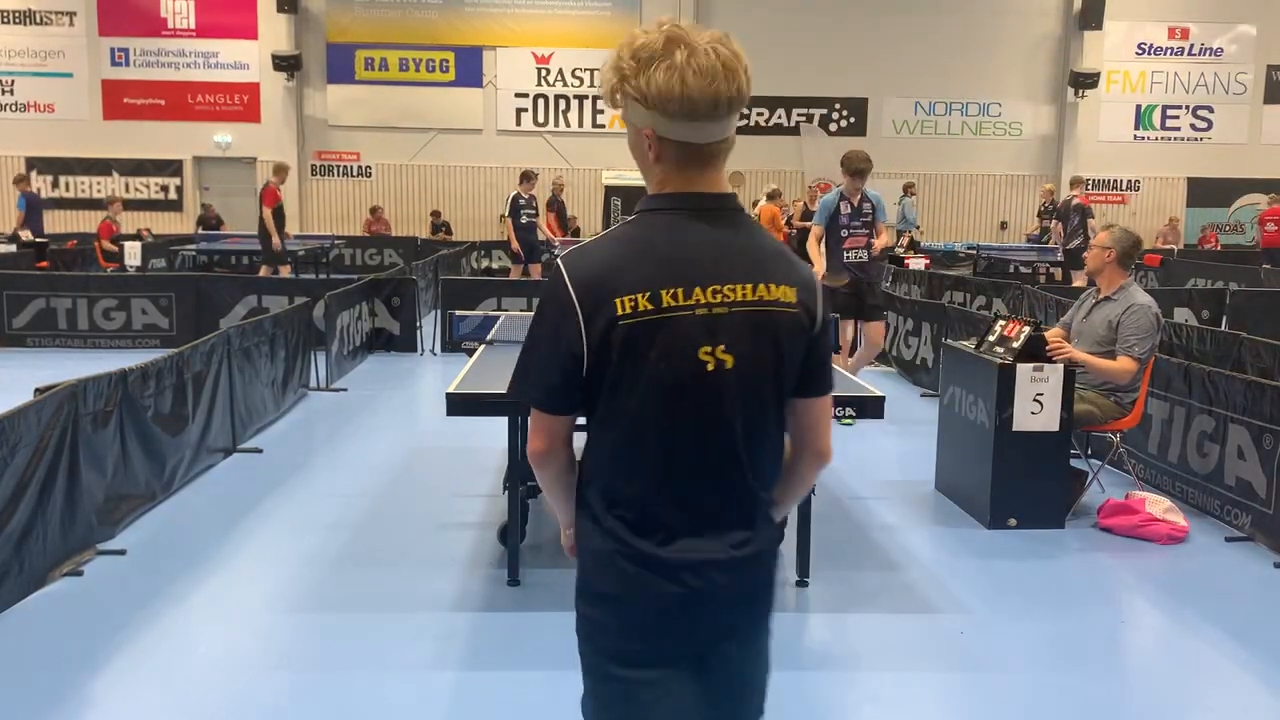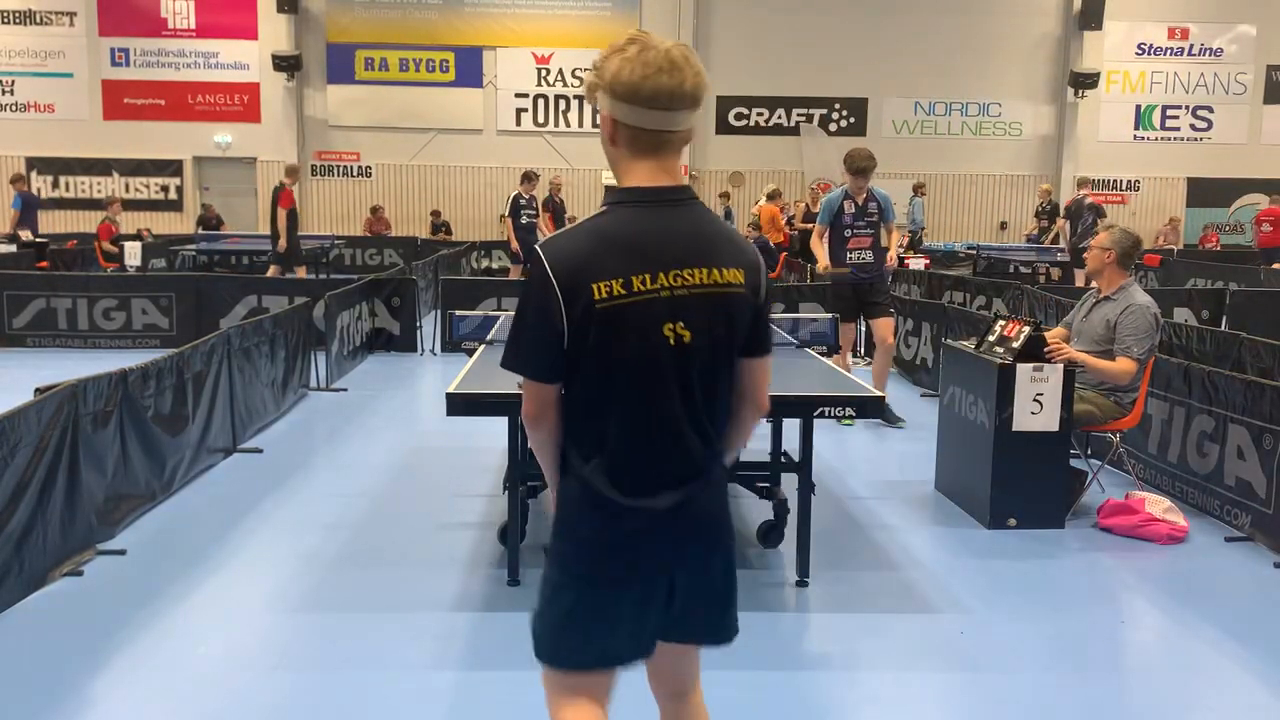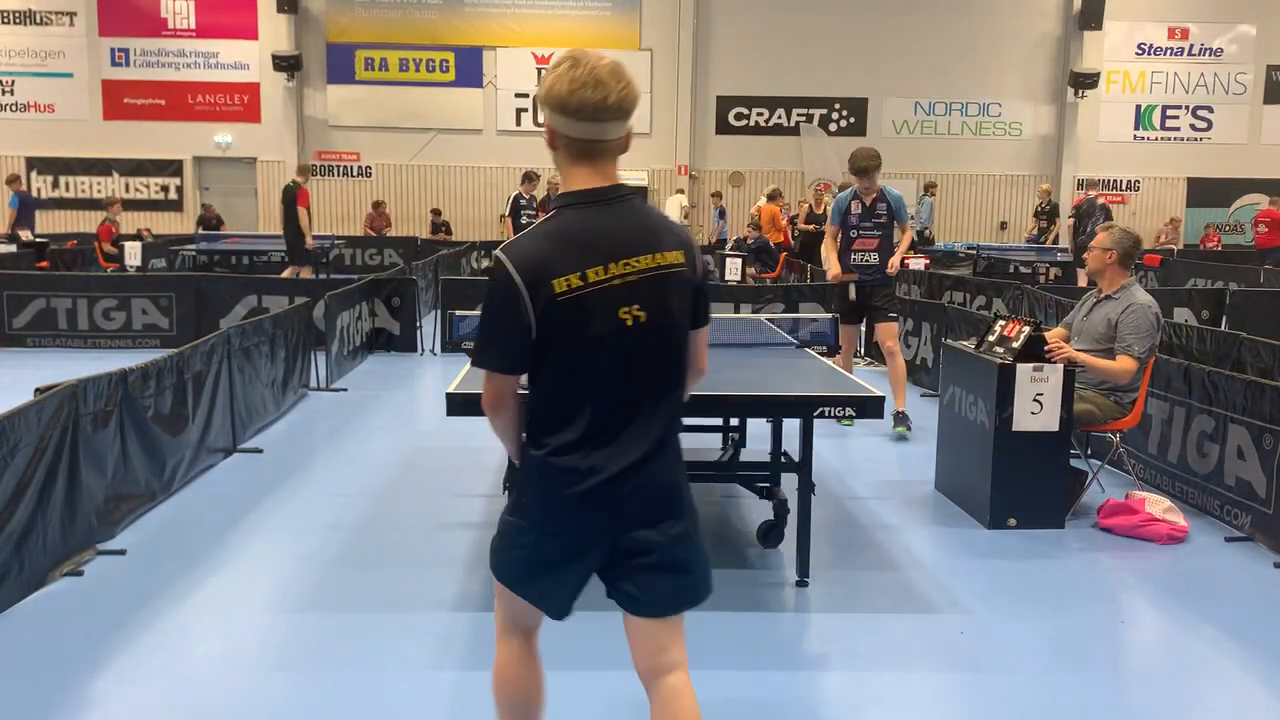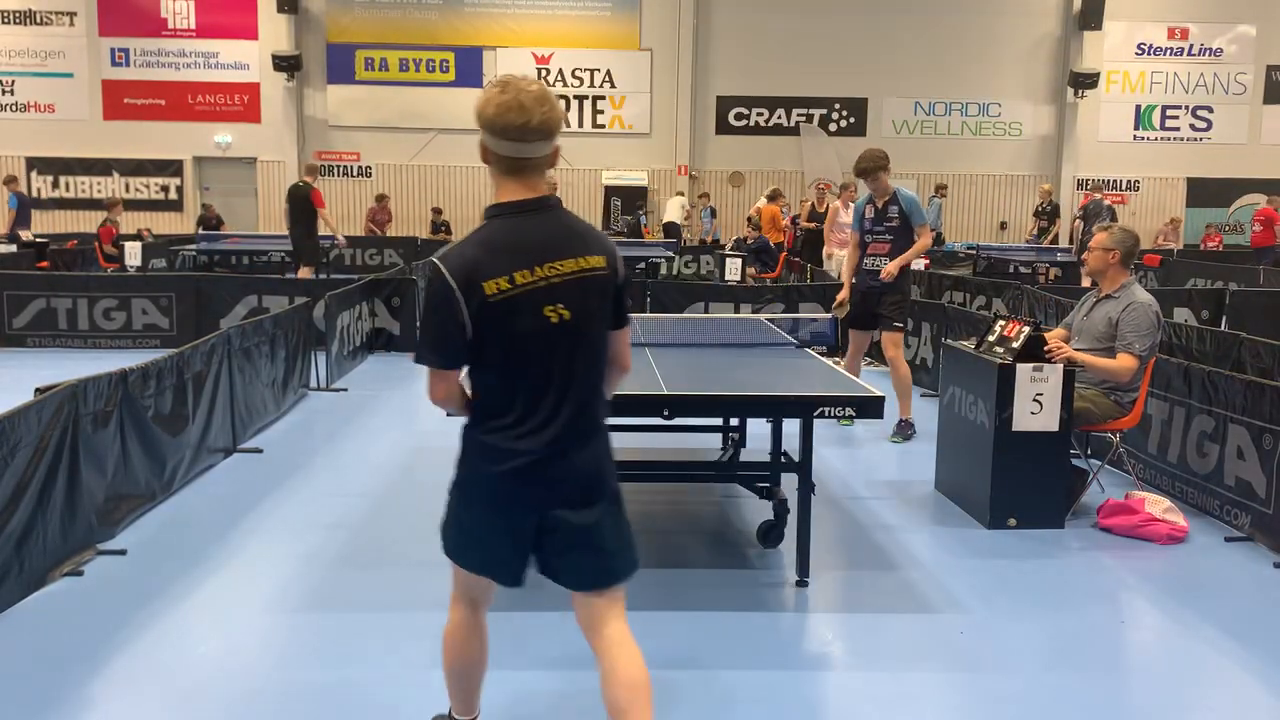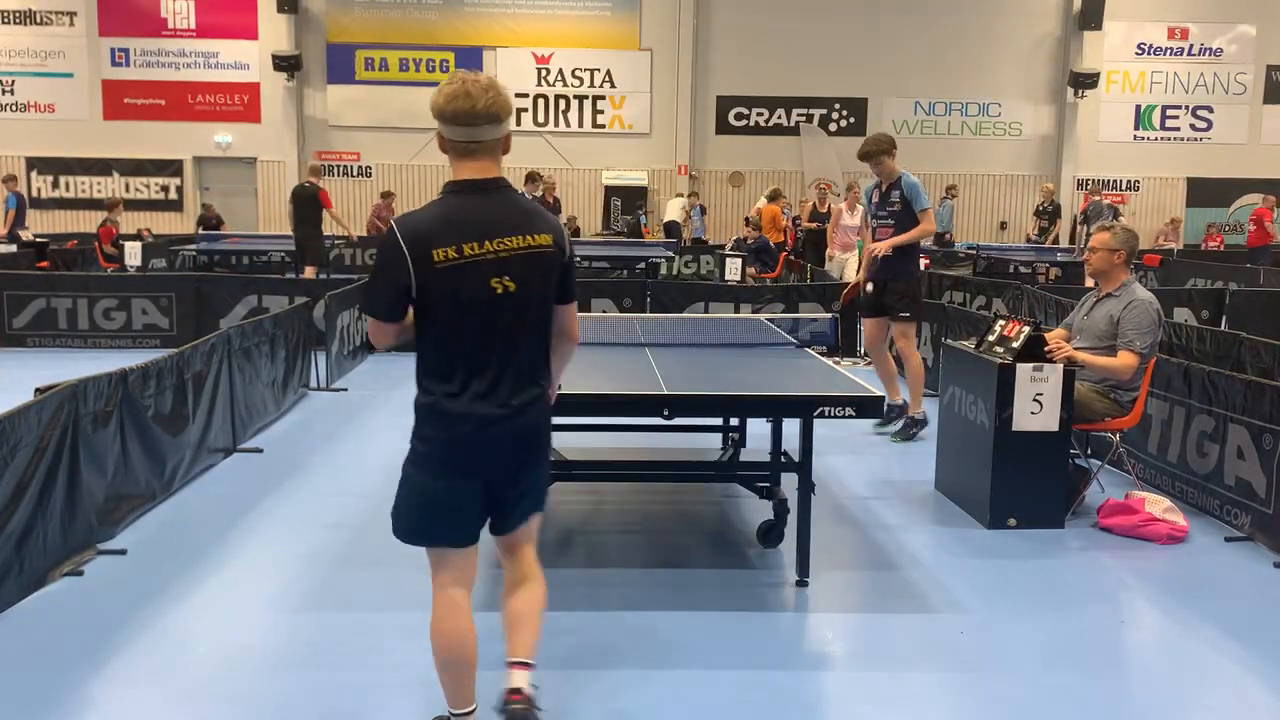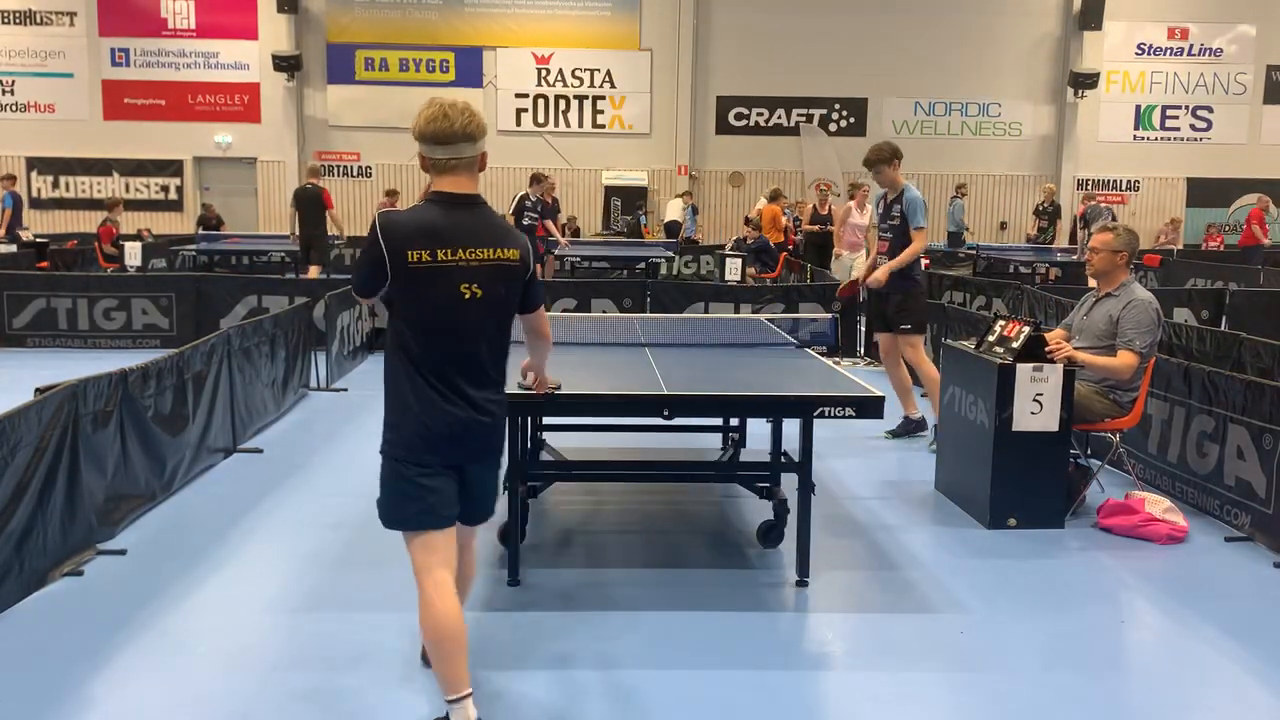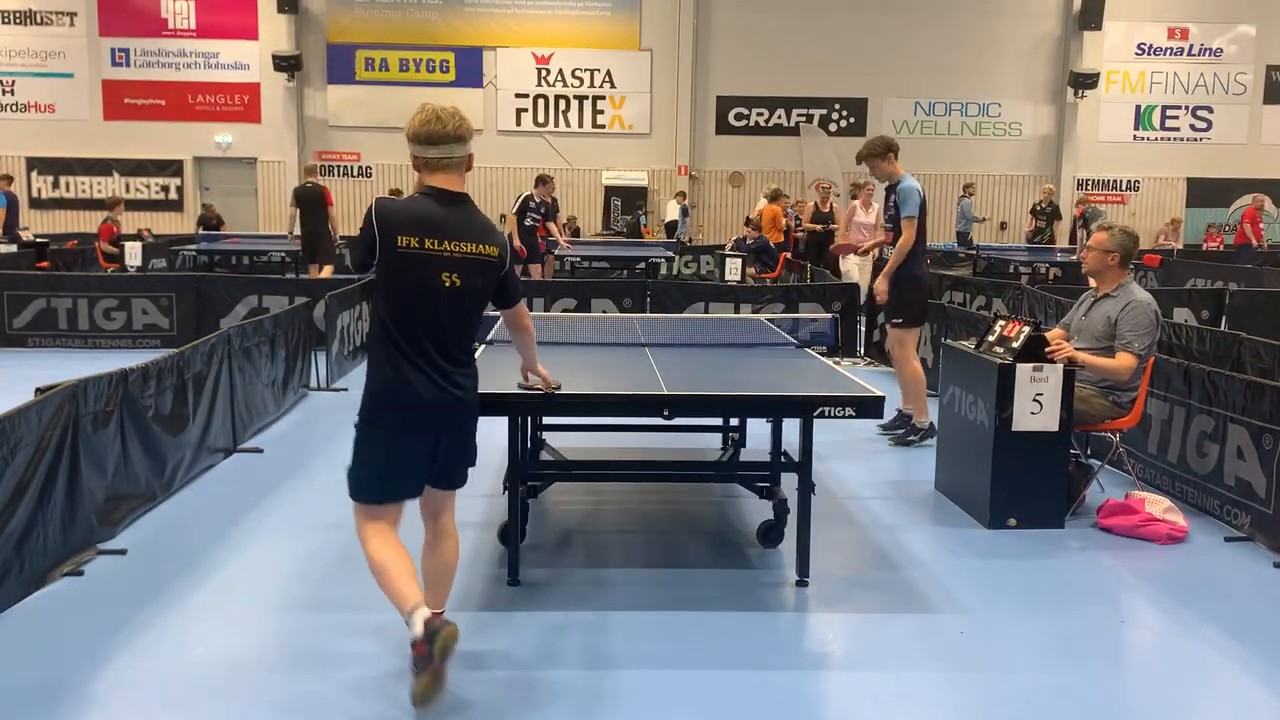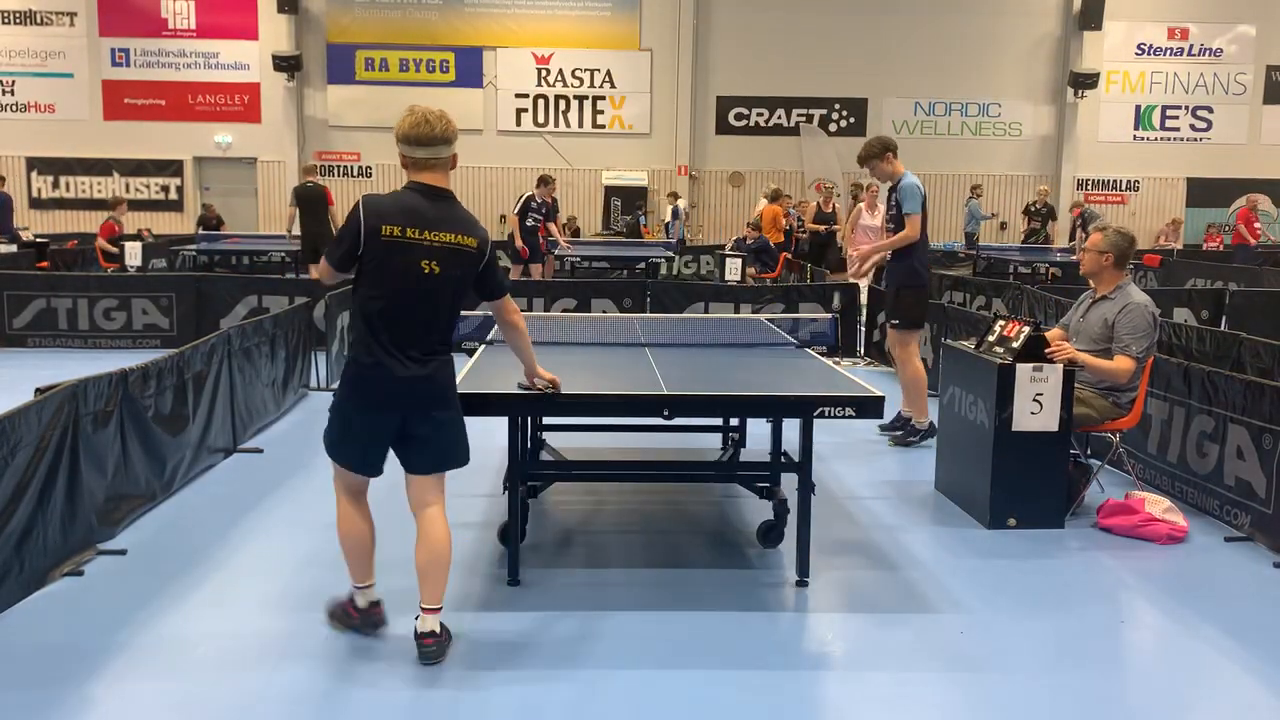
dt=0.2s
person 1, frame 1
left shoulder: (587, 272)
right shoulder: (792, 276)
left elbow: (547, 443)
right elbow: (815, 446)
left wrist: (574, 523)
left hip: (629, 573)
right hip: (742, 567)
person 1, frame 2
left shoulder: (565, 257)
right shoulder: (736, 252)
left elbow: (539, 409)
right elbow: (754, 398)
left wrist: (563, 483)
left hip: (601, 518)
right hip: (699, 515)
person 1, frame 3
left shoulder: (523, 260)
right shoulder: (675, 242)
left elbow: (498, 399)
right elbow: (695, 366)
left wrist: (522, 456)
left hip: (558, 486)
right hip: (655, 485)
left knee: (516, 626)
right knee: (666, 666)
person 1, frame 4
left shoulder: (457, 266)
right shoulder: (597, 247)
left elbow: (442, 393)
right elbow: (618, 362)
left hip: (496, 469)
right hip: (583, 465)
left knee: (470, 600)
right knee: (607, 621)
person 1, frame 5
left shoulder: (412, 232)
right shoulder: (546, 226)
left elbow: (383, 332)
right elbow: (567, 334)
left hip: (449, 433)
right hip: (524, 428)
left knee: (453, 582)
right knee: (521, 553)
person 1, frame 6
left shoulder: (394, 230)
right shoulder: (513, 241)
left elbow: (364, 292)
right elbow: (540, 330)
right wrist: (537, 369)
left hip: (418, 427)
right hip: (485, 422)
left knee: (433, 565)
right knee: (462, 537)
right ankle: (439, 644)
person 1, frame 7
left shoulder: (388, 215)
right shoulder: (493, 238)
left elbow: (359, 261)
right elbow: (519, 321)
right wrist: (531, 366)
left hip: (394, 400)
right hip: (457, 399)
left knee: (376, 526)
right knee: (440, 515)
left ankle: (425, 622)
right ankle: (430, 626)
person 1, frame 8
left shoulder: (371, 211)
right shoulder: (473, 233)
left elbow: (329, 273)
right elbow: (509, 317)
right wrist: (534, 369)
left hip: (369, 381)
right hip: (432, 385)
left knee: (350, 490)
right knee: (429, 504)
left ankle: (363, 602)
right ankle: (430, 624)
person 2, frame 1
left shoulder: (874, 200)
right shoulder: (829, 202)
left elbow: (883, 233)
right elbow: (813, 239)
left wrist: (880, 242)
right wrist: (818, 264)
left hip: (868, 279)
left knee: (876, 343)
right knee: (843, 342)
left ankle: (850, 375)
person 2, frame 2
left shoulder: (882, 199)
right shoulder: (832, 201)
left elbow: (891, 230)
right elbow: (817, 237)
left wrist: (892, 250)
right wrist: (822, 259)
left hip: (875, 280)
right hip: (843, 281)
left knee: (886, 340)
right knee: (845, 344)
left ankle: (881, 402)
person 2, frame 3
left shoulder: (894, 198)
right shoulder: (843, 201)
left elbow: (906, 231)
right elbow: (830, 238)
left wrist: (898, 255)
right wrist: (832, 265)
left hip: (882, 283)
right hip: (851, 282)
left knee: (890, 346)
right knee: (847, 347)
left ankle: (900, 412)
person 2, frame 4
left shoulder: (907, 200)
right shoulder: (861, 206)
left elbow: (926, 239)
left wrist: (898, 262)
right wrist: (846, 286)
left hip: (894, 289)
right hip: (863, 287)
left knee: (893, 354)
right knee: (855, 351)
left ankle: (906, 419)
person 2, frame 5
left shoulder: (910, 185)
right shoulder: (871, 191)
left elbow: (929, 226)
left wrist: (891, 243)
right wrist: (863, 269)
left hip: (903, 276)
right hip: (877, 276)
left knee: (905, 345)
right knee: (873, 343)
left ankle: (916, 414)
right ankle: (895, 402)
person 2, frame 6
left shoulder: (912, 199)
right shoulder: (880, 200)
left elbow: (918, 245)
left wrist: (887, 269)
right wrist: (868, 269)
left hip: (907, 289)
right hip: (882, 290)
left knee: (914, 355)
right knee: (889, 356)
right ankle: (912, 417)
person 2, frame 7
left shoulder: (908, 188)
right shoulder: (891, 189)
left elbow: (908, 238)
left wrist: (884, 277)
right wrist: (873, 244)
left hip: (909, 280)
right hip: (896, 280)
left knee: (905, 352)
right knee: (895, 349)
left ankle: (923, 424)
right ankle: (907, 412)
person 2, frame 8
left shoulder: (909, 186)
right shoulder: (896, 188)
left elbow: (912, 234)
left wrist: (873, 250)
right wrist: (874, 251)
left hip: (910, 280)
right hip: (901, 279)
left knee: (906, 351)
right knee: (897, 349)
left ankle: (923, 424)
right ankle: (908, 414)
person 3, frame 1
left shoulder: (1139, 308)
right shoulder: (1089, 296)
left elbow: (1124, 372)
right elbow: (1056, 336)
left wrist: (1079, 357)
left hip: (1106, 399)
person 3, frame 2
left shoulder: (1138, 308)
right shoulder: (1091, 297)
left elbow: (1124, 373)
right elbow: (1059, 335)
left wrist: (1079, 358)
right wrist: (1026, 340)
left hip: (1107, 399)
right hip: (1070, 386)
left knee: (1039, 411)
right knee: (1018, 395)
person 3, frame 3
left shoulder: (1139, 307)
right shoulder: (1091, 297)
left elbow: (1124, 372)
right elbow: (1059, 335)
left wrist: (1079, 357)
left hip: (1106, 398)
person 3, frame 4
left shoulder: (1139, 306)
right shoulder: (1091, 298)
left elbow: (1124, 371)
right elbow: (1059, 335)
left wrist: (1079, 357)
left hip: (1107, 398)
right hip: (1071, 385)
person 3, frame 5
left shoulder: (1140, 304)
right shoulder: (1091, 298)
left elbow: (1125, 368)
right elbow: (1059, 335)
left wrist: (1079, 357)
left hip: (1107, 397)
right hip: (1071, 383)
person 3, frame 6
left shoulder: (1138, 304)
right shoulder: (1090, 298)
left elbow: (1125, 368)
right elbow: (1058, 336)
left wrist: (1079, 357)
left hip: (1107, 396)
right hip: (1071, 383)
person 3, frame 7
left shoulder: (1137, 305)
right shoulder: (1089, 297)
left elbow: (1124, 369)
right elbow: (1056, 336)
left wrist: (1080, 358)
left hip: (1106, 397)
person 3, frame 8
left shoulder: (1135, 307)
right shoulder: (1087, 297)
left elbow: (1122, 372)
right elbow: (1055, 337)
left wrist: (1079, 358)
left hip: (1105, 398)
